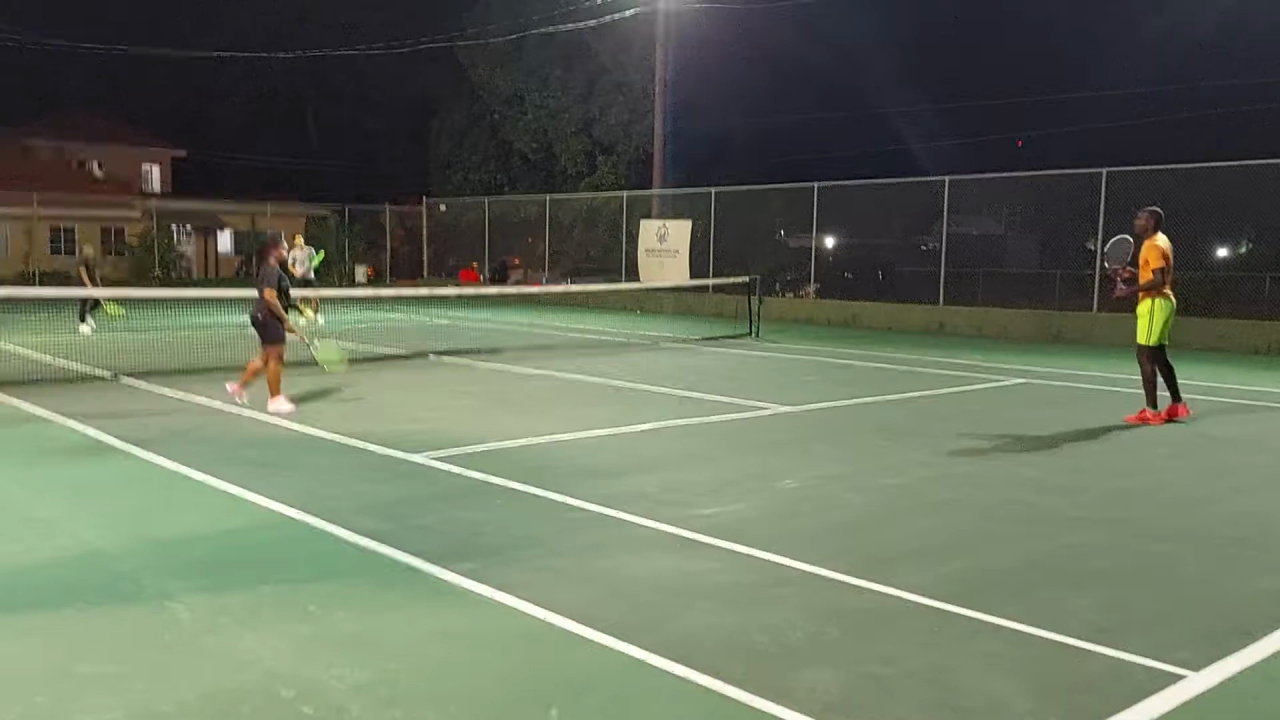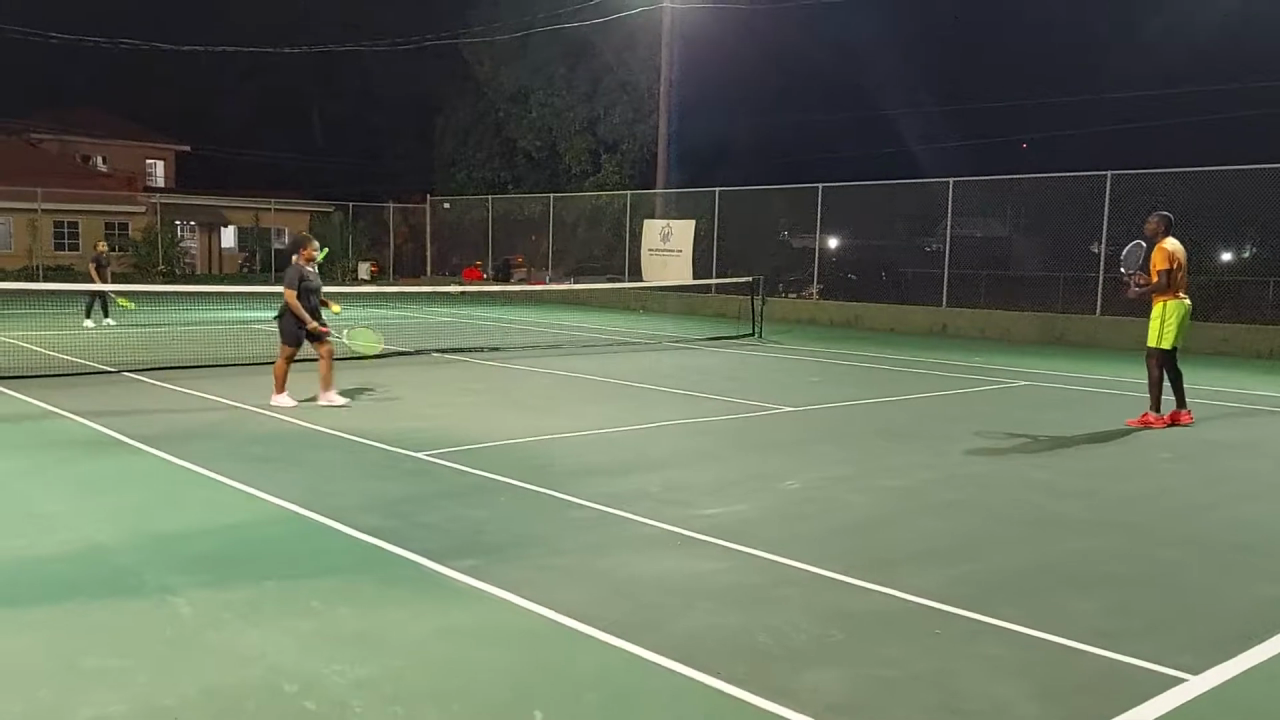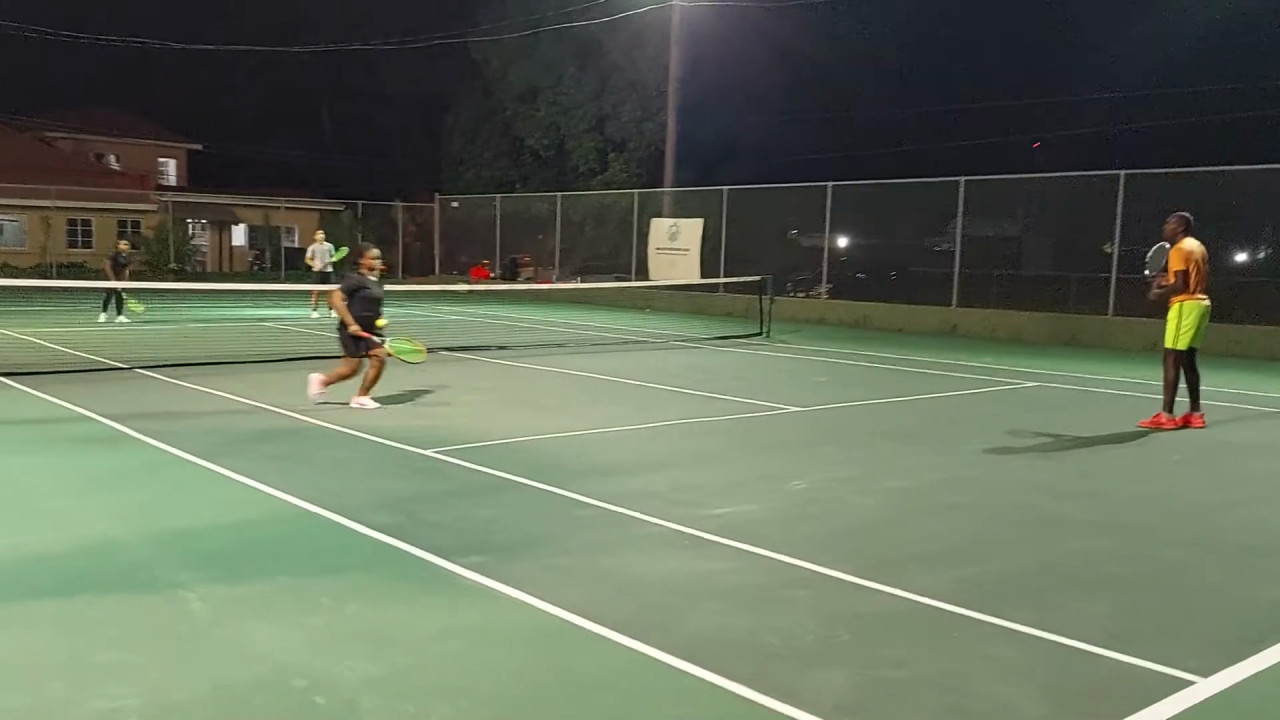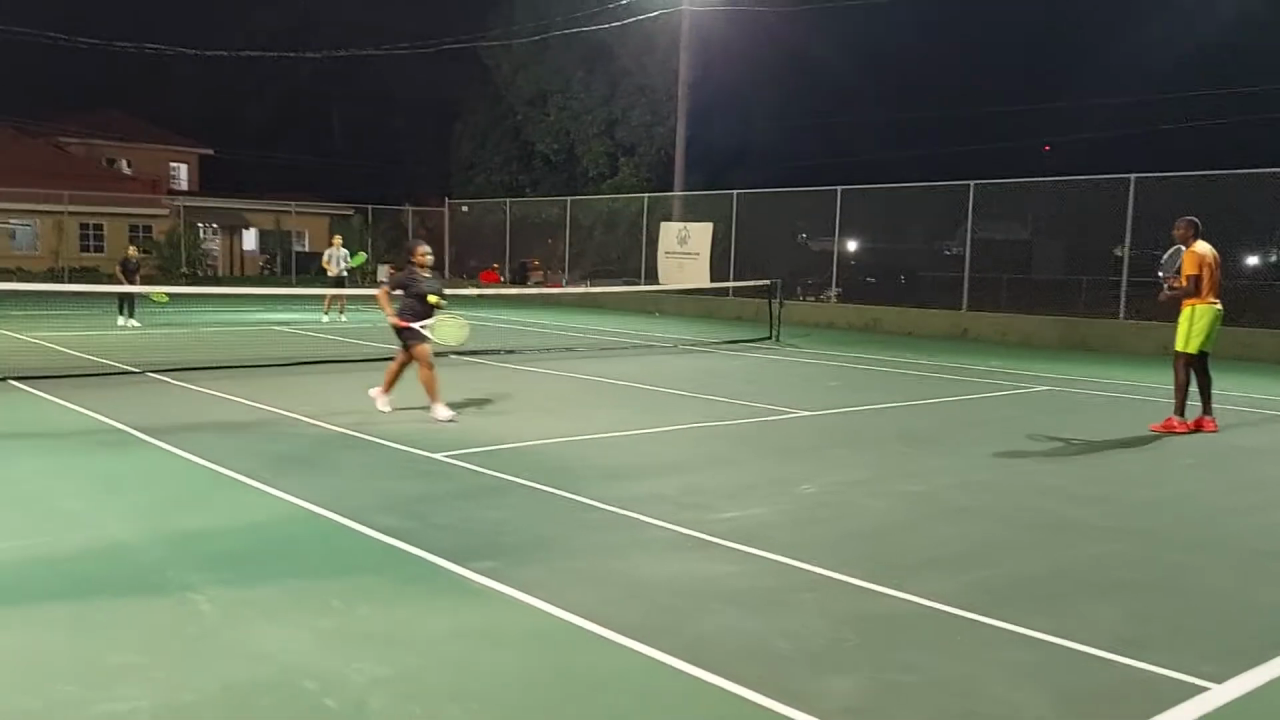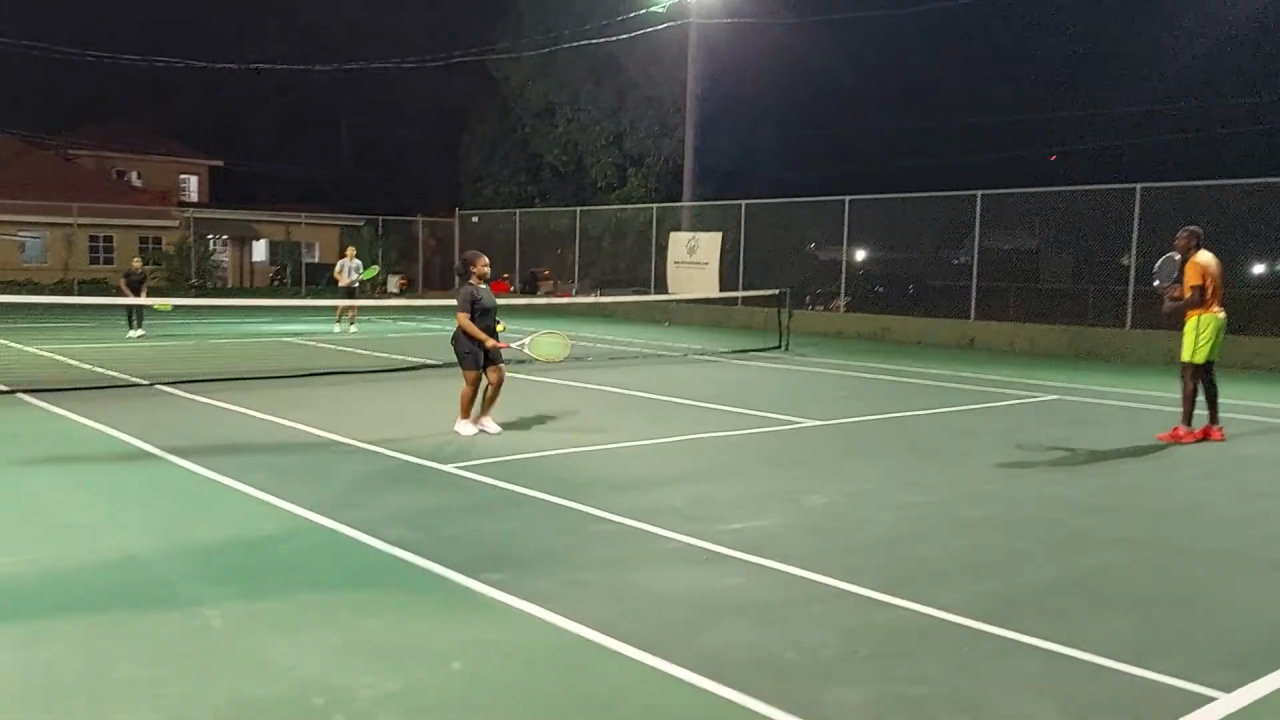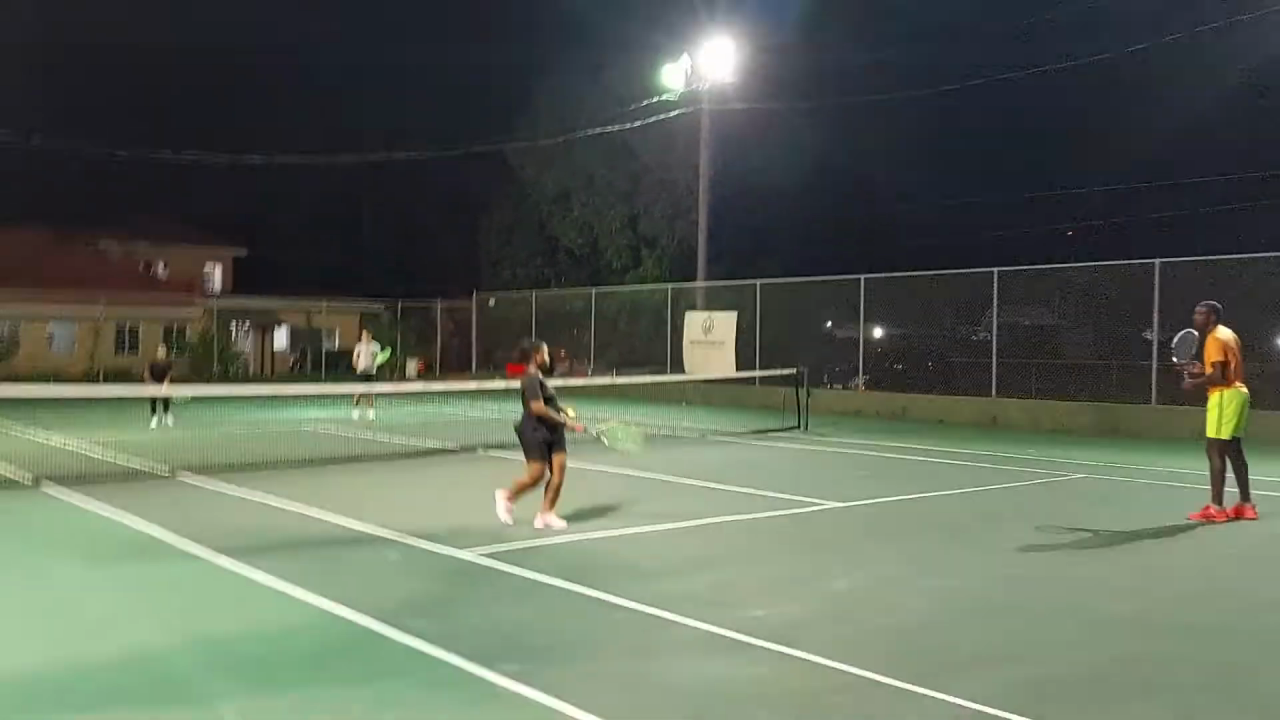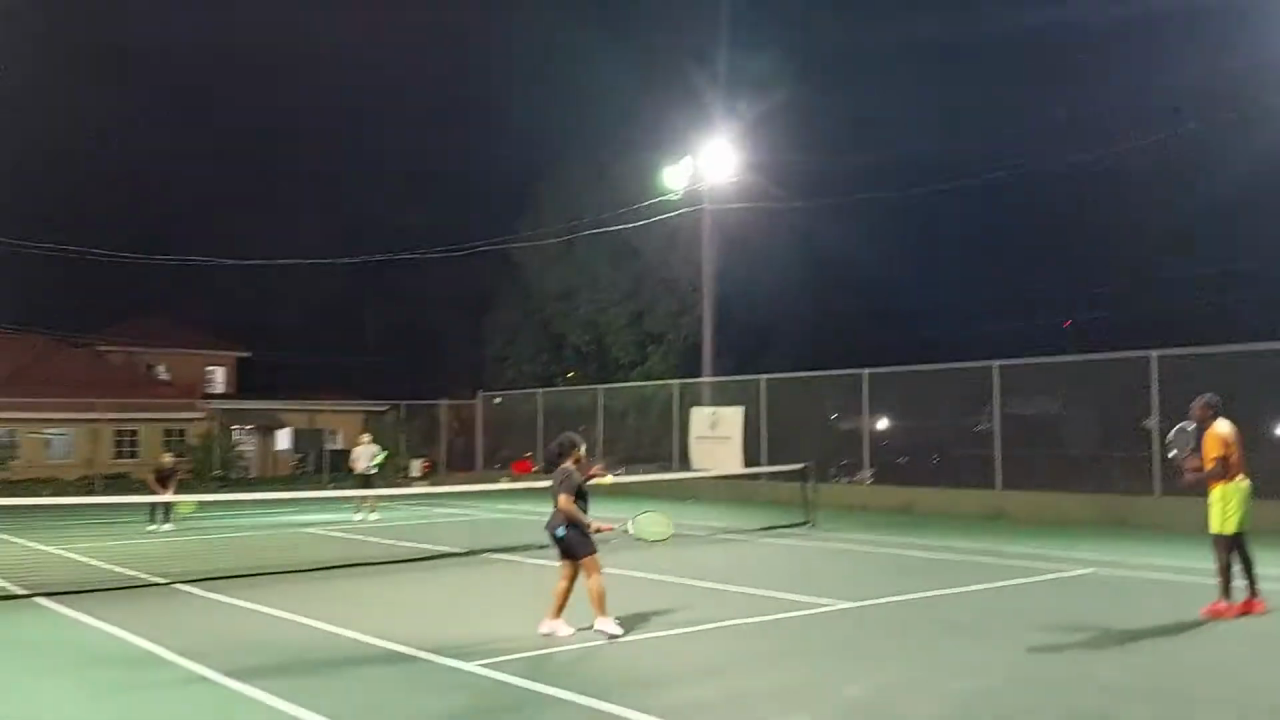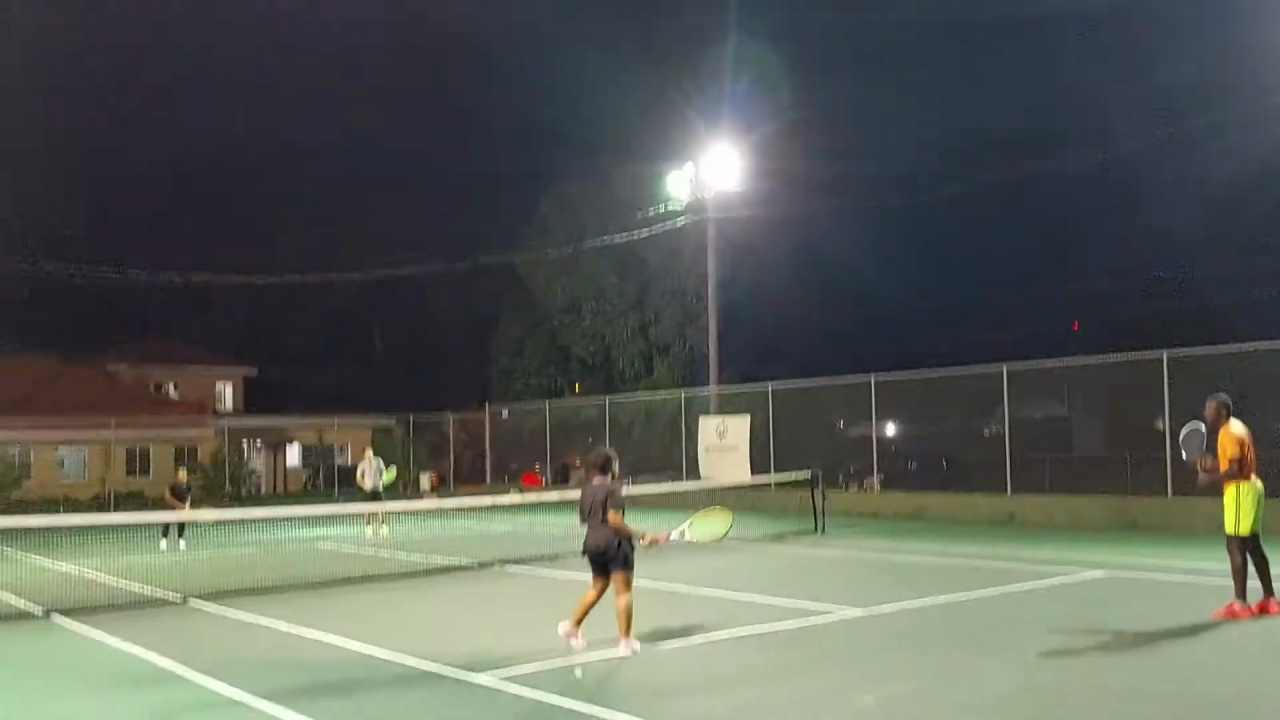
dt=0.3s
person 1, frame 1
left shoulder: (1154, 245)
right shoulder: (1159, 242)
left elbow: (1158, 281)
left wrist: (1129, 290)
right wrist: (1134, 274)
left hip: (1154, 303)
right hip: (1161, 302)
left knee: (1144, 355)
right knee: (1158, 355)
left ankle: (1152, 411)
right ankle: (1178, 405)
person 1, frame 2
left shoulder: (1162, 248)
right shoulder: (1176, 246)
left elbow: (1164, 284)
left wrist: (1140, 292)
right wrist: (1148, 280)
left hip: (1167, 306)
right hip: (1178, 304)
left knee: (1153, 359)
right knee: (1169, 359)
left ankle: (1155, 414)
right ankle: (1182, 411)
person 1, frame 3
left shoulder: (1179, 249)
right shoulder: (1198, 247)
left elbow: (1181, 285)
left wrist: (1159, 294)
right wrist: (1168, 283)
left hip: (1185, 307)
right hip: (1200, 305)
left knee: (1171, 359)
right knee: (1188, 360)
left ankle: (1167, 416)
right ankle: (1195, 414)
person 1, frame 4
left shoulder: (1192, 253)
right shoulder: (1210, 251)
left elbow: (1192, 289)
left wrist: (1170, 295)
right wrist: (1181, 285)
left hip: (1197, 310)
right hip: (1211, 308)
left knee: (1181, 362)
right knee: (1200, 363)
left ankle: (1178, 419)
right ankle: (1207, 418)
person 1, frame 5
left shoulder: (1194, 263)
right shoulder: (1210, 259)
left elbow: (1197, 299)
left wrist: (1173, 306)
right wrist: (1183, 295)
left hip: (1201, 320)
right hip: (1214, 317)
left knee: (1189, 372)
right knee: (1205, 373)
left ankle: (1185, 429)
right ankle: (1214, 426)
person 1, frame 6
left shoulder: (1214, 338)
right shoulder: (1228, 334)
left elbow: (1219, 376)
left wrist: (1195, 383)
right wrist: (1203, 370)
left hip: (1225, 396)
right hip: (1236, 393)
left knee: (1215, 449)
right knee: (1233, 449)
left ankle: (1216, 507)
right ankle: (1246, 504)
person 1, frame 7
left shoulder: (1214, 433)
right shoulder: (1225, 427)
left elbow: (1221, 470)
left wrist: (1195, 478)
right wrist: (1201, 465)
left hip: (1227, 490)
right hip: (1236, 487)
left knee: (1222, 544)
right knee: (1237, 543)
left ankle: (1225, 602)
right ankle: (1254, 598)
person 1, frame 8
left shoulder: (1228, 432)
right shoulder: (1237, 428)
left elbow: (1236, 470)
left wrist: (1210, 479)
right wrist: (1215, 465)
left hip: (1240, 490)
right hip: (1250, 488)
left knee: (1235, 545)
right knee: (1252, 545)
left ankle: (1240, 604)
person 2, frame 1
left shoulder: (275, 270)
right shoulder: (271, 271)
right elbow: (271, 298)
right wrist: (286, 321)
left hip: (266, 318)
right hip: (268, 318)
left knee: (266, 359)
right knee: (276, 358)
left ankle: (238, 386)
right ankle: (275, 399)
person 2, frame 2
left shoulder: (312, 270)
right shoulder: (294, 271)
right elbow: (290, 298)
left wrist: (327, 303)
right wrist: (308, 320)
left hip: (312, 318)
right hip: (293, 319)
left knee: (327, 351)
right knee: (287, 357)
left ankle: (327, 394)
right ankle: (278, 395)
person 2, frame 3
left shoulder: (377, 281)
right shoulder: (355, 279)
right elbow: (337, 301)
left wrist: (379, 319)
right wrist: (352, 324)
left hip: (370, 329)
right hip: (351, 330)
left knee: (380, 359)
right knee: (351, 368)
left ankle: (362, 397)
right ankle: (319, 381)
person 2, frame 4
left shoulder: (435, 278)
right shoulder: (406, 275)
left elbow: (442, 303)
right elbow: (382, 292)
left wrist: (438, 302)
right wrist: (390, 315)
right hip: (407, 323)
left knee: (402, 361)
right knee: (427, 361)
left ankle: (381, 392)
right ankle: (436, 405)
person 2, frame 5
left shoulder: (486, 288)
right shoulder: (467, 291)
right elbow: (463, 321)
left wrist: (496, 323)
right wrist: (486, 339)
left hip: (487, 342)
right hip: (469, 343)
left knee: (497, 380)
right knee: (473, 382)
left ankle: (483, 417)
right ankle: (463, 420)
person 2, frame 6
left shoulder: (538, 377)
right shoulder: (531, 380)
right elbow: (538, 409)
left wrist: (562, 412)
right wrist: (566, 422)
left hip: (551, 430)
right hip: (535, 431)
left knee: (559, 471)
right knee: (537, 475)
left ankle: (546, 514)
right ankle: (506, 497)
person 2, frame 7
left shoulder: (561, 472)
right shoulder: (571, 475)
right elbow: (564, 504)
left wrist: (588, 476)
right wrist: (588, 524)
left hip: (561, 529)
right hip: (571, 528)
left knee: (568, 576)
right knee: (594, 572)
left ankle: (552, 622)
right ankle: (602, 620)
person 2, frame 8
left shoulder: (587, 490)
right shoulder: (612, 490)
left elbow: (584, 519)
right elbow: (615, 520)
right wrist: (642, 536)
left hip: (593, 543)
right hip: (613, 543)
left knee: (597, 588)
right knee: (623, 591)
left ankle: (571, 626)
right ankle: (626, 641)
